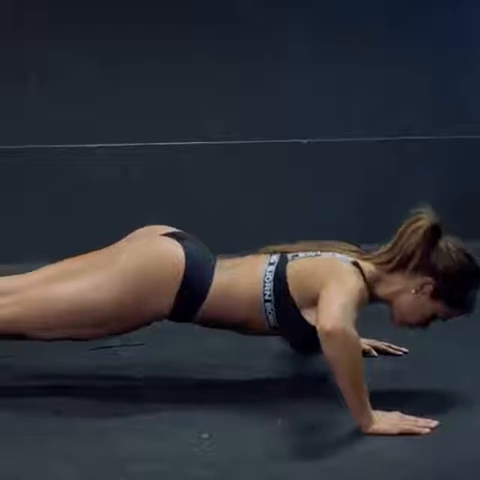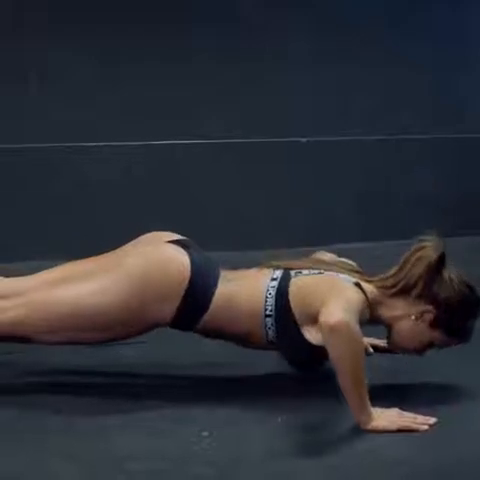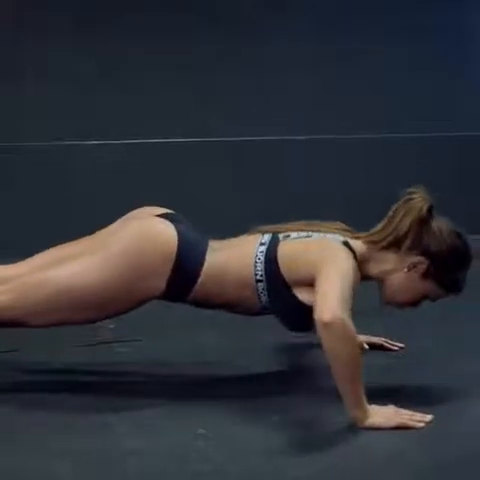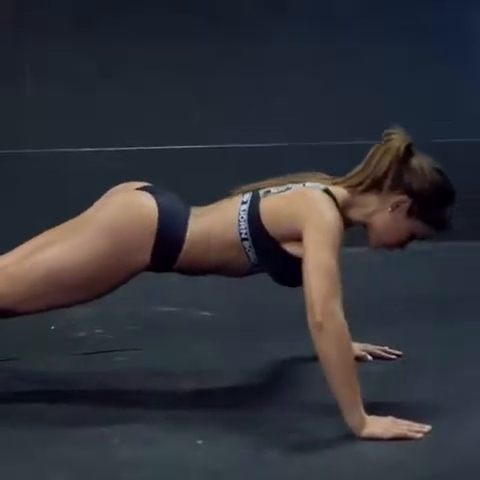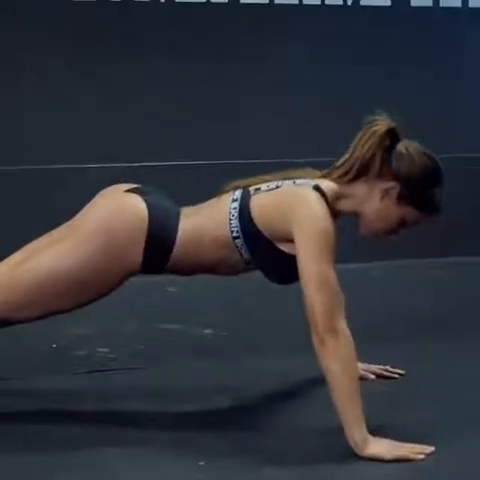
dt=0.7s
person 1, frame 1
left shoulder: (354, 260)
right shoulder: (351, 280)
right elbow: (332, 328)
left wrist: (346, 339)
right wrist: (367, 418)
left hip: (165, 250)
right hip: (161, 279)
person 1, frame 2
left shoulder: (355, 278)
right shoulder: (353, 298)
right elbow: (334, 323)
left wrist: (348, 341)
right wrist: (366, 415)
left hip: (170, 254)
right hip: (167, 285)
person 1, frame 3
left shoulder: (344, 242)
right shoulder: (343, 261)
right elbow: (329, 320)
left wrist: (342, 337)
right wrist: (362, 413)
left hip: (159, 234)
right hip: (155, 257)
person 1, frame 4
left shoulder: (328, 197)
right shoulder: (324, 214)
right elbow: (323, 316)
left wrist: (337, 344)
right wrist: (360, 421)
left hip: (143, 210)
right hip: (137, 231)
person 1, frame 5
left shoulder: (319, 194)
right shoulder: (313, 212)
left elbow: (323, 306)
right elbow: (327, 328)
left wrist: (343, 362)
right wrist: (362, 441)
left hip: (134, 214)
right hip: (127, 232)
